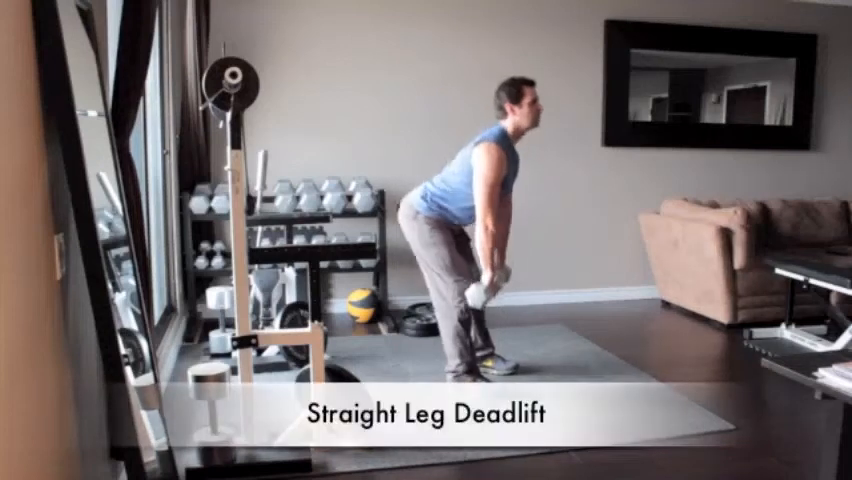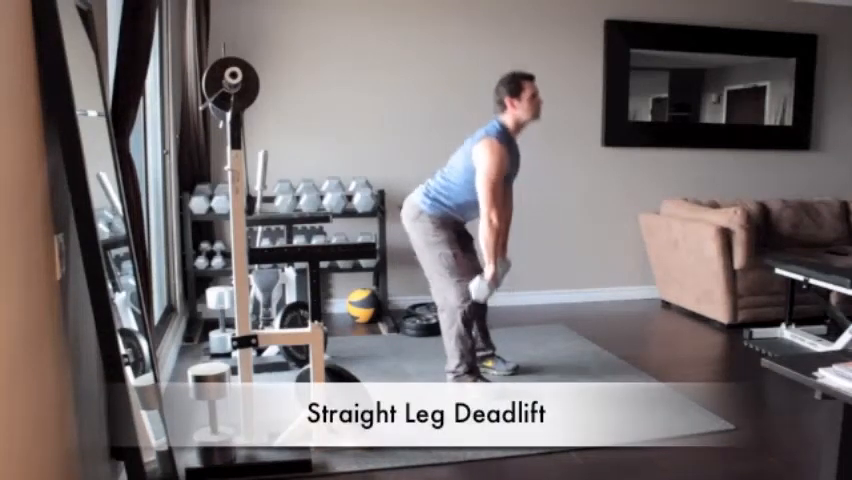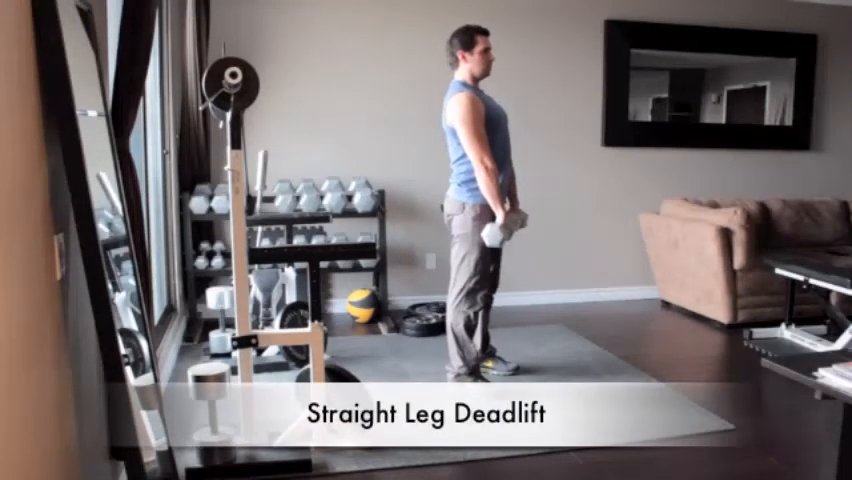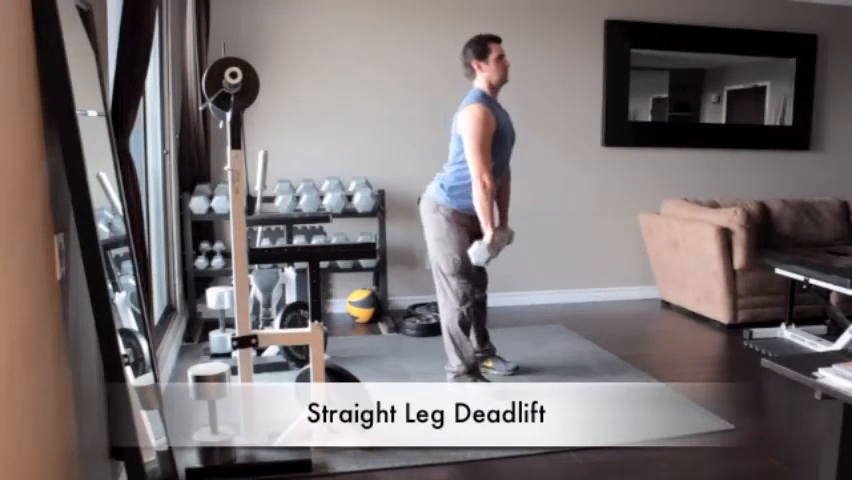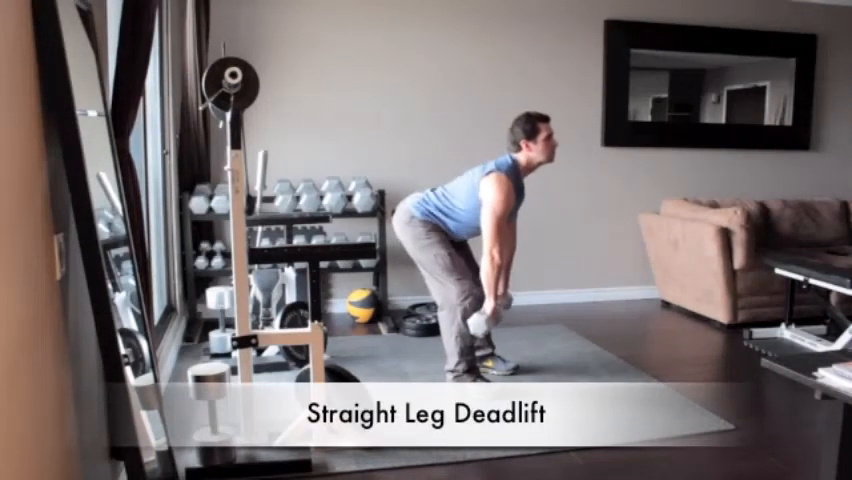
dt=1s
person 1, frame 1
left shoulder: (508, 147)
right shoulder: (492, 150)
left elbow: (503, 208)
right elbow: (486, 221)
left wrist: (500, 260)
right wrist: (489, 270)
left hip: (445, 219)
right hip: (423, 216)
left knee: (472, 286)
right knee: (455, 292)
left ankle: (483, 354)
right ankle: (461, 374)
person 1, frame 2
left shoulder: (508, 142)
right shoulder: (493, 146)
left elbow: (504, 203)
right elbow: (489, 215)
left wrist: (501, 254)
right wrist: (491, 264)
left hip: (447, 217)
right hip: (426, 216)
right knee: (458, 293)
left ankle: (482, 355)
right ankle: (462, 375)
person 1, frame 3
left shoulder: (478, 96)
right shoulder: (463, 99)
left elbow: (502, 159)
right elbow: (482, 164)
left wrist: (513, 204)
right wrist: (500, 211)
left hip: (485, 204)
right hip: (472, 206)
left knee: (484, 287)
right knee: (467, 290)
left ankle: (482, 353)
right ankle: (462, 372)
person 1, frame 4
left shoulder: (494, 107)
right shoulder: (478, 111)
left elbow: (502, 171)
right elbow: (481, 179)
left wrist: (502, 221)
right wrist: (489, 230)
left hip: (466, 211)
right hip: (446, 210)
left knee: (476, 286)
right knee: (457, 291)
left ankle: (481, 353)
right ankle: (461, 373)
person 1, frame 5
left shoulder: (514, 177)
right shoulder: (500, 182)
left elbow: (508, 235)
right elbow: (492, 251)
left wrist: (502, 287)
right wrist: (491, 299)
left hip: (440, 225)
right hip: (416, 222)
left knee: (475, 286)
right knee: (460, 293)
left ankle: (483, 355)
right ankle: (461, 373)
